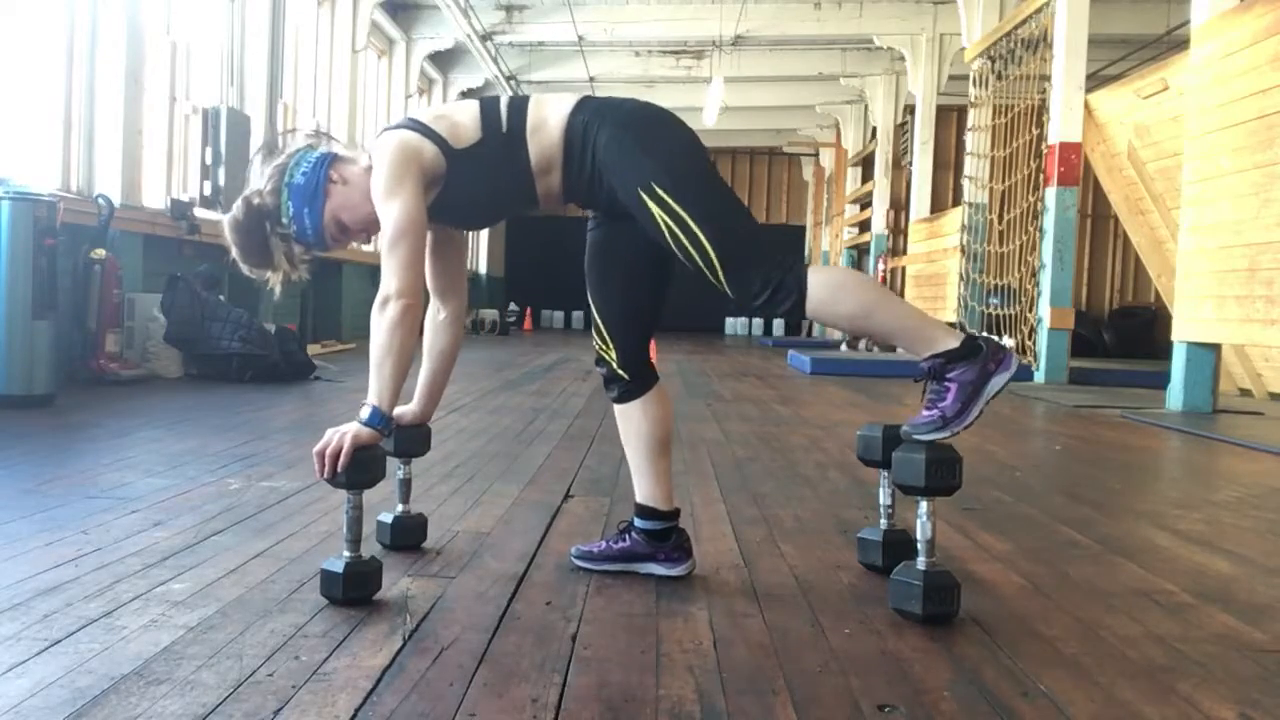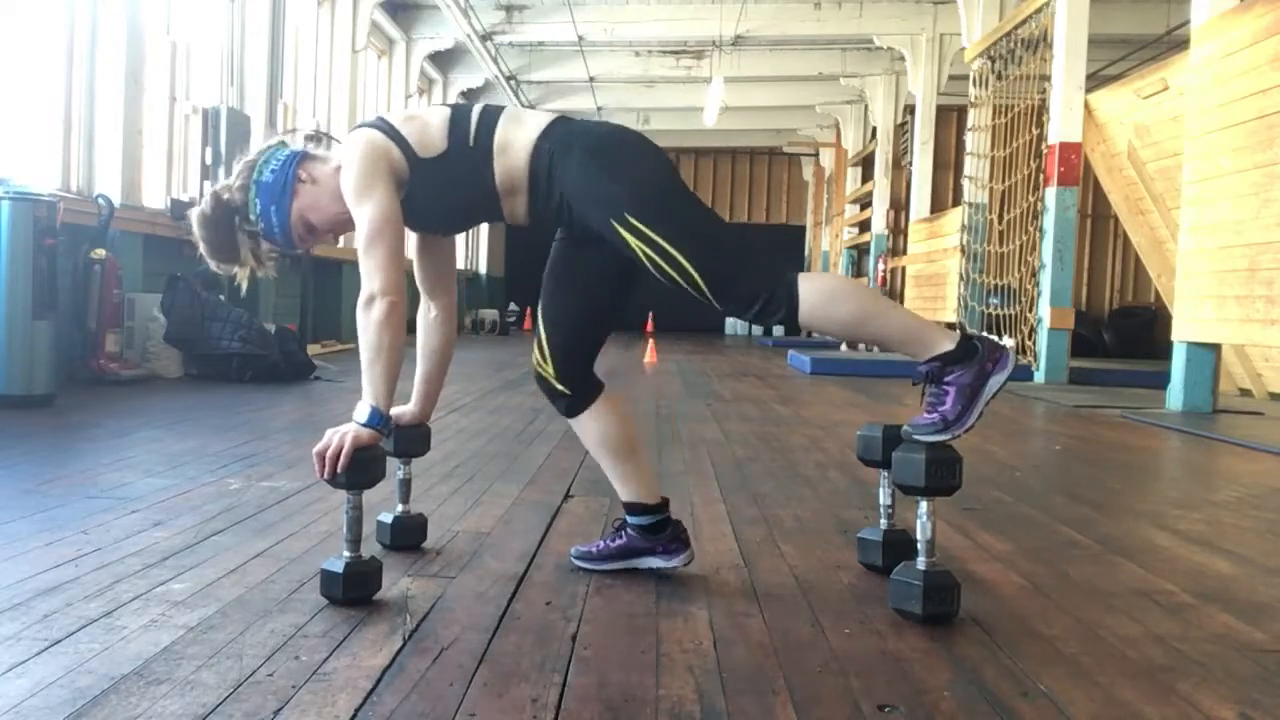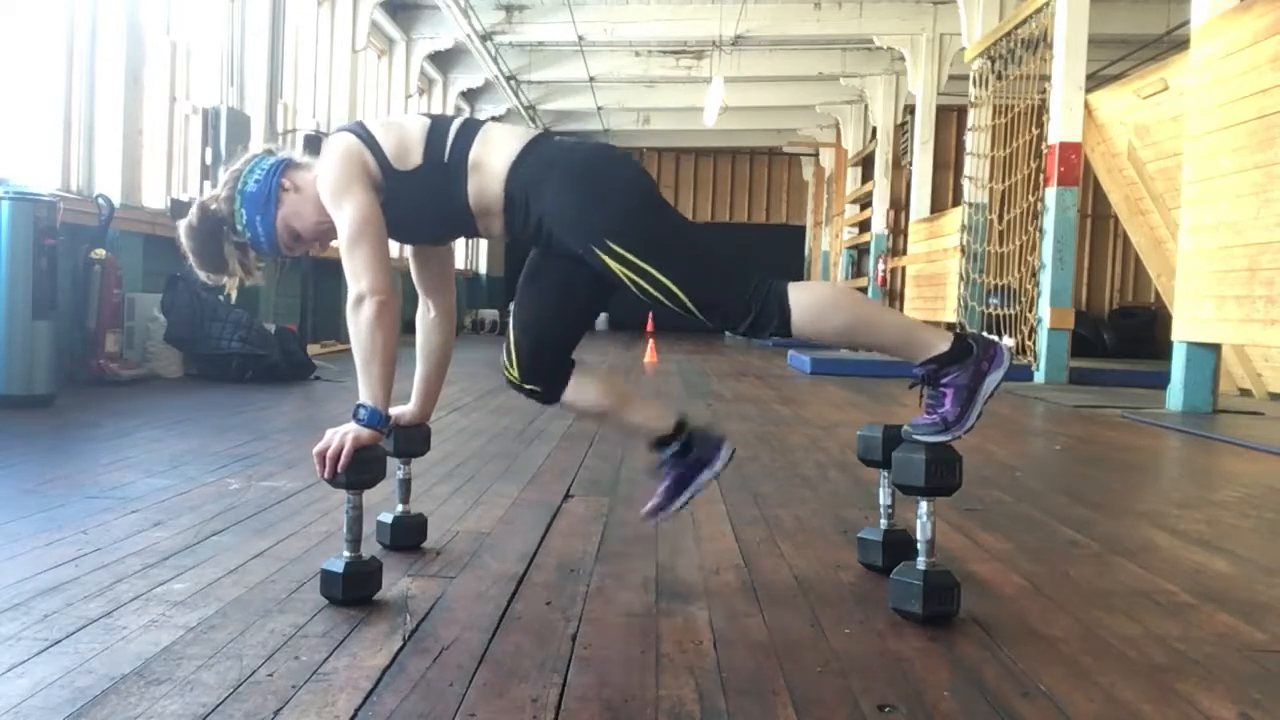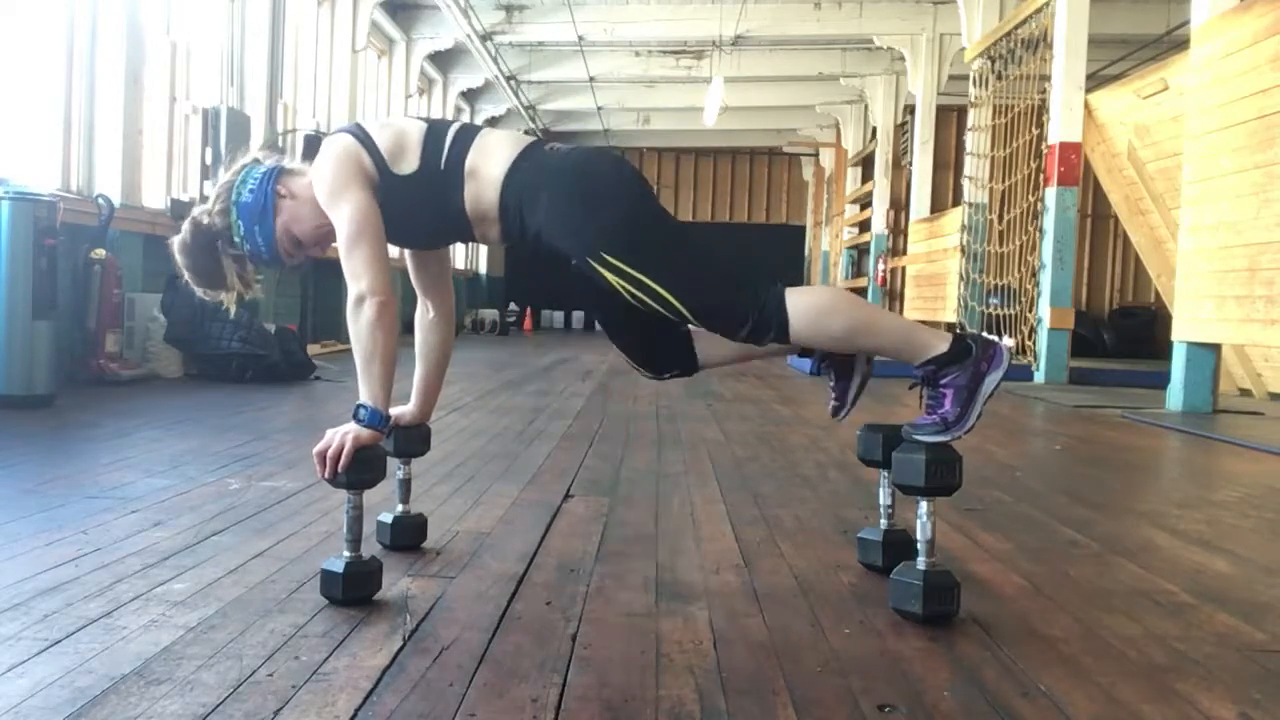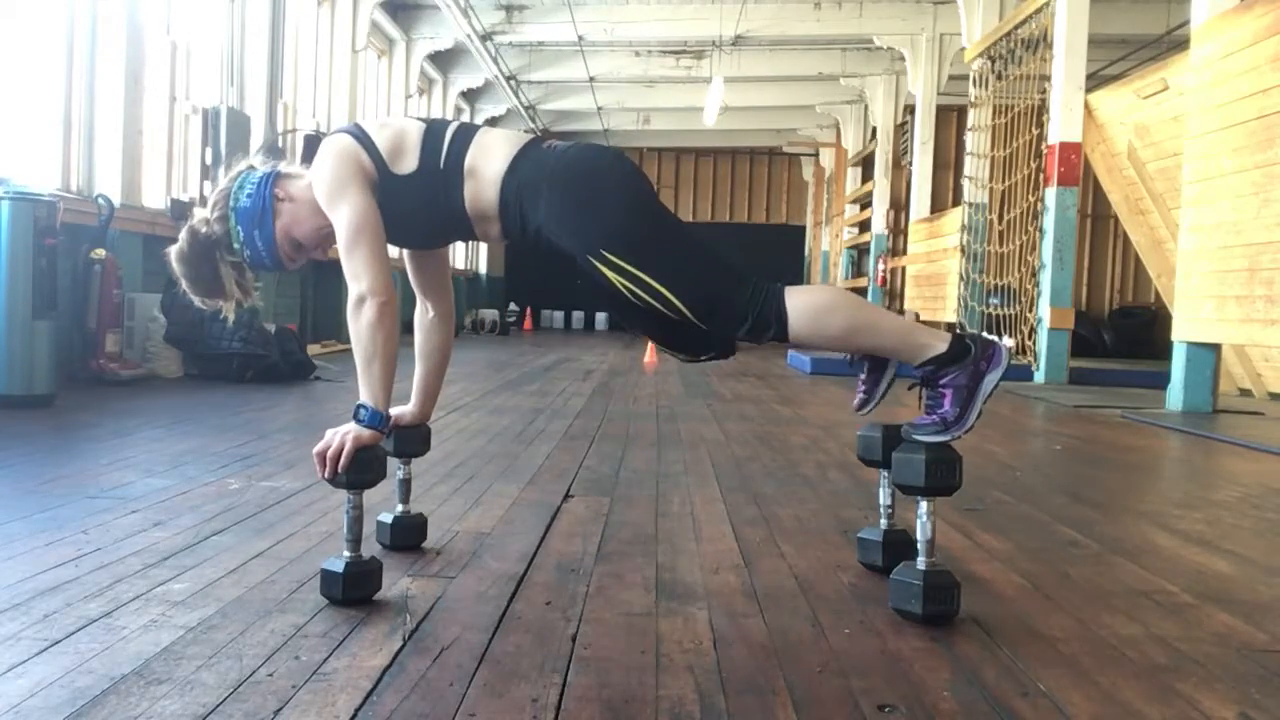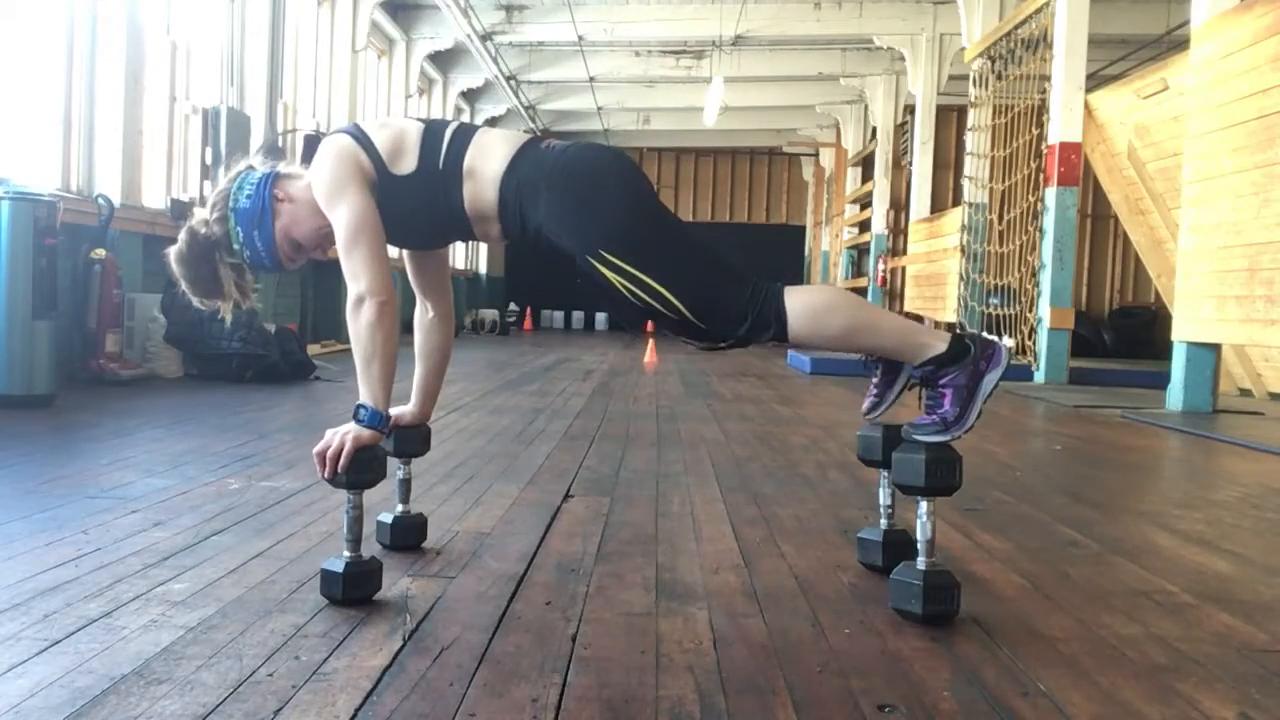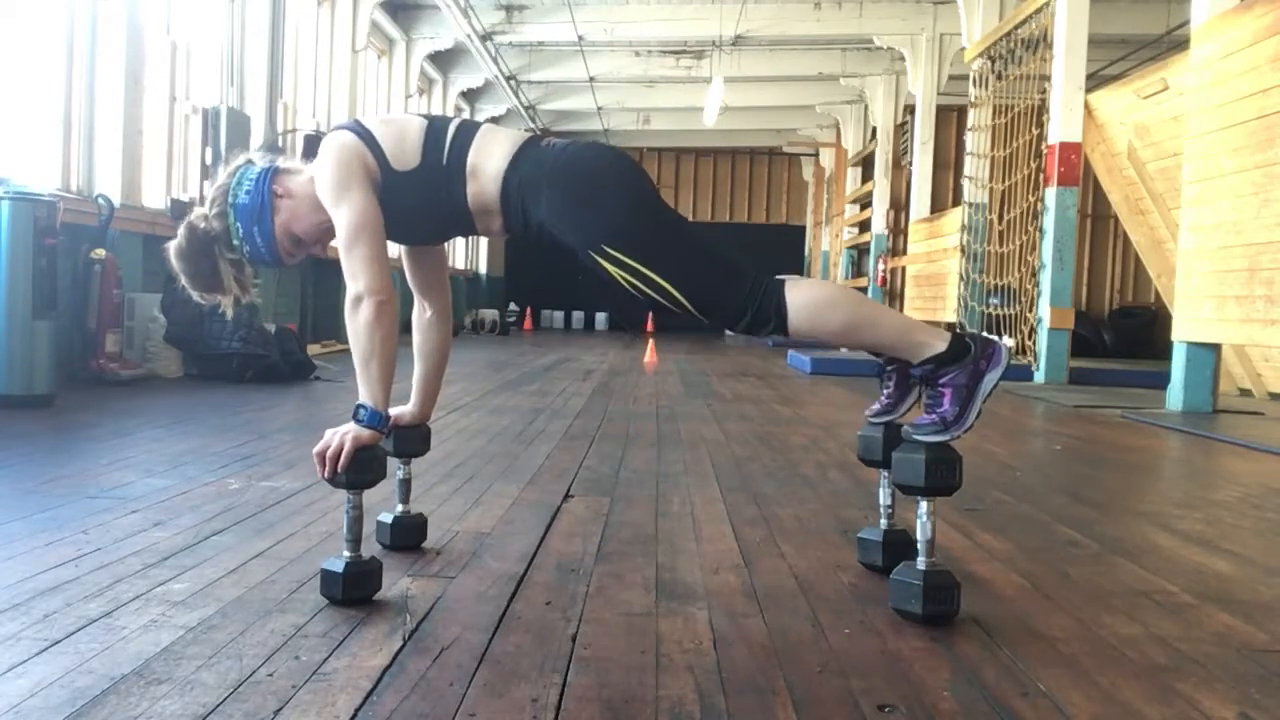
dt=0.2s
person 1, frame 1
left shoulder: (395, 159)
right shoulder: (430, 193)
left elbow: (398, 299)
right elbow: (446, 306)
left wrist: (374, 416)
right wrist: (419, 409)
left hip: (630, 148)
right hip: (616, 188)
left knee: (764, 284)
right knee: (620, 362)
left ankle: (962, 357)
right ankle: (656, 532)
person 1, frame 2
left shoulder: (363, 158)
right shoulder: (404, 191)
left elbow: (381, 298)
right elbow: (438, 303)
left wrist: (371, 418)
right wrist: (417, 409)
left hip: (600, 173)
right hip: (588, 203)
left knee: (754, 293)
right knee: (561, 372)
left ankle: (957, 355)
right ankle: (651, 526)
person 1, frame 3
left shoulder: (341, 161)
right shoulder: (390, 191)
left elbow: (370, 299)
right elbow: (436, 303)
left wrist: (369, 418)
right wrist: (417, 411)
left hip: (579, 192)
right hip: (569, 210)
left knee: (747, 305)
right knee: (531, 367)
left ankle: (952, 356)
right ankle: (681, 443)
person 1, frame 4
left shoulder: (337, 166)
right shoulder: (389, 191)
left elbow: (371, 299)
right elbow: (435, 305)
left wrist: (369, 416)
right wrist: (416, 410)
left hip: (579, 201)
right hip: (576, 201)
left knee: (747, 310)
right knee: (660, 352)
left ankle: (951, 356)
right ankle: (826, 349)
person 1, frame 5
left shoulder: (335, 168)
right shoulder: (388, 195)
left elbow: (371, 300)
right elbow: (435, 305)
left wrist: (370, 415)
right wrist: (417, 410)
left hip: (578, 197)
right hip: (575, 199)
left knee: (744, 313)
right knee: (694, 332)
left ankle: (950, 354)
right ankle: (876, 340)
person 1, frame 6
left shoulder: (335, 168)
right shoulder: (388, 195)
left elbow: (371, 300)
right elbow: (435, 304)
left wrist: (370, 415)
right wrist: (418, 409)
left hip: (577, 195)
right hip: (575, 194)
left knee: (745, 312)
right knee: (716, 315)
left ankle: (950, 354)
right ankle: (896, 340)
person 1, frame 7
left shoulder: (337, 163)
right shoulder: (389, 192)
left elbow: (369, 298)
right elbow: (432, 303)
left wrist: (369, 415)
right wrist: (418, 409)
left hip: (577, 192)
right hip: (575, 192)
left knee: (747, 304)
right knee: (734, 301)
left ankle: (950, 352)
right ankle: (905, 348)
